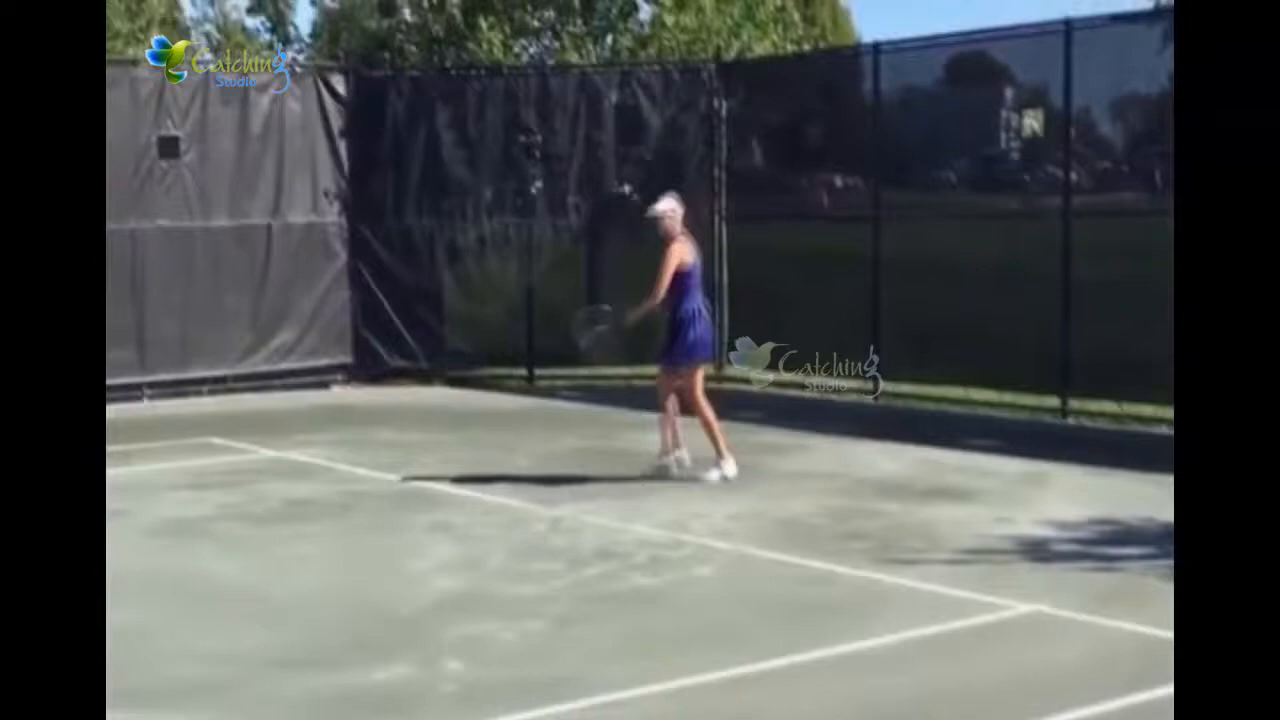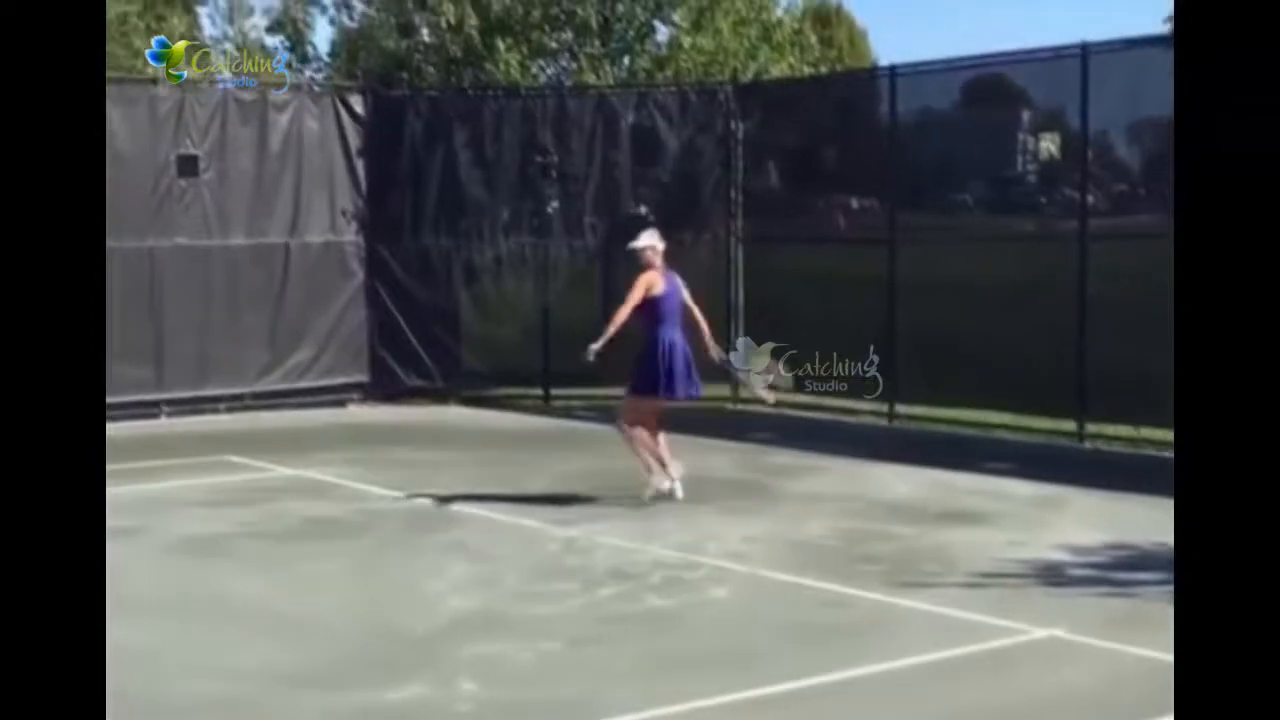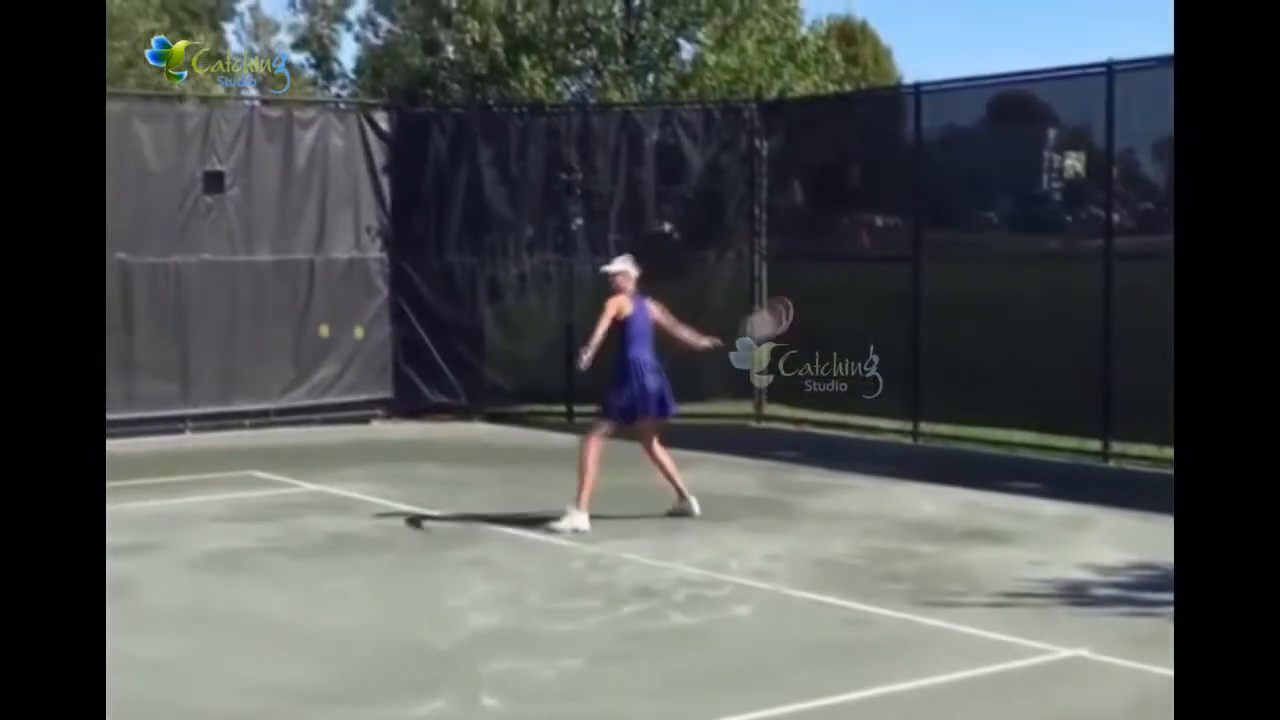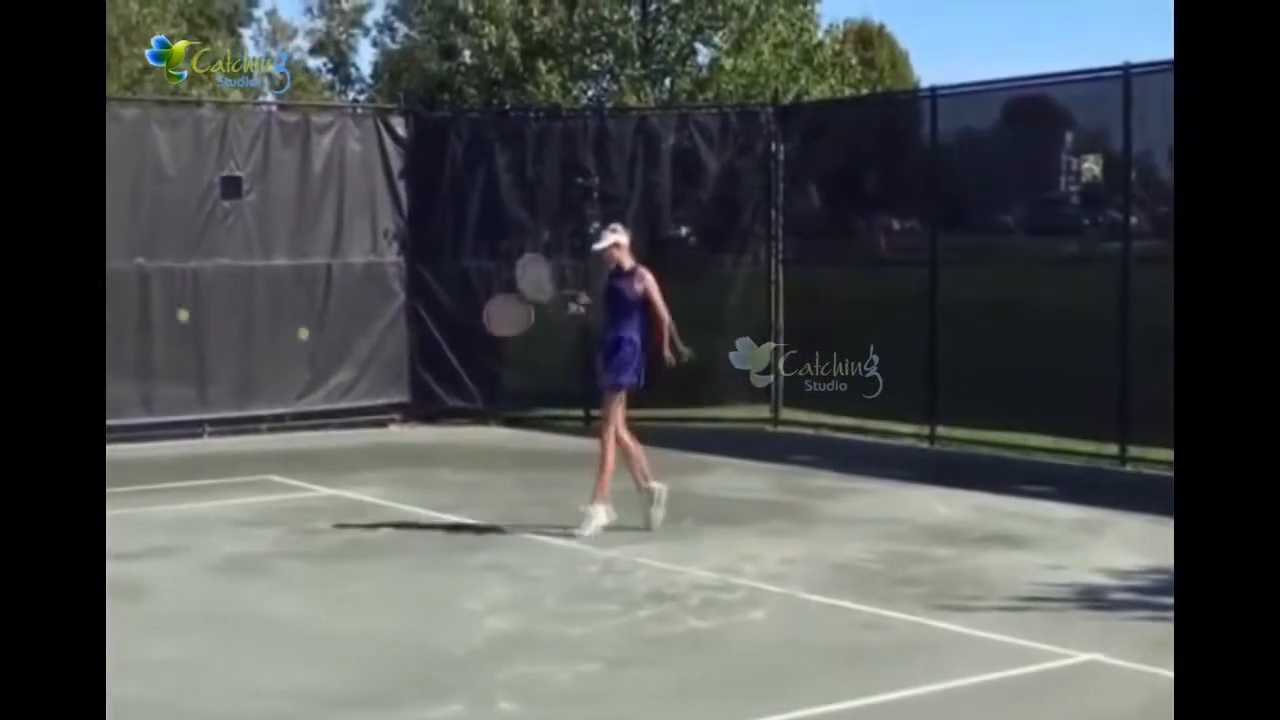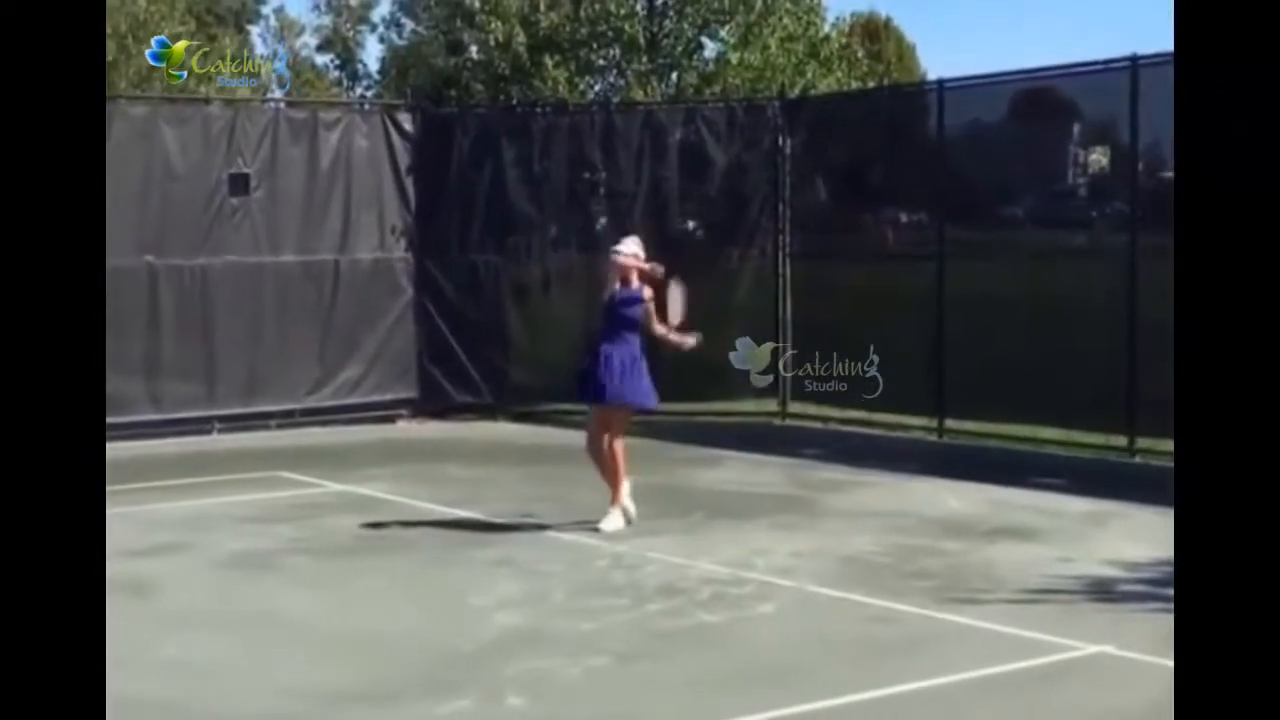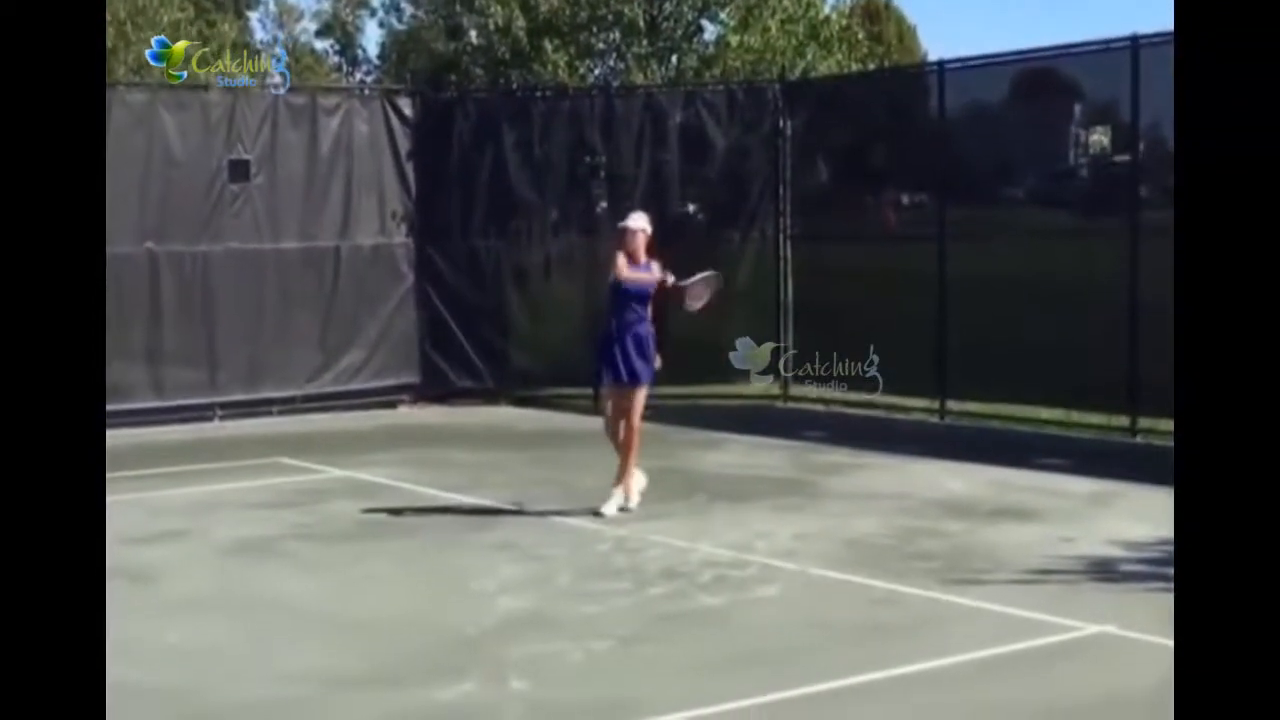
dt=0.3s
person 1, frame 1
left shoulder: (676, 248)
right shoulder: (688, 243)
left elbow: (659, 293)
left wrist: (636, 312)
left hip: (687, 322)
right hip: (692, 318)
left knee: (695, 397)
right knee: (665, 386)
left ankle: (725, 461)
right ankle: (674, 451)
person 1, frame 2
left shoulder: (647, 278)
right shoulder: (675, 279)
left elbow: (624, 311)
right elbow: (695, 312)
left wrist: (600, 342)
right wrist: (710, 343)
left hip: (660, 351)
right hip: (676, 349)
left knee: (625, 420)
right knee: (647, 420)
left ankle: (661, 471)
right ankle: (667, 479)
person 1, frame 3
left shoulder: (616, 301)
right shoulder: (648, 304)
left elbow: (602, 325)
right elbow: (675, 327)
left wrist: (588, 351)
right wrist: (702, 341)
left hip: (630, 374)
right hip: (651, 374)
left knee: (592, 440)
right knee: (651, 443)
left ankle: (579, 513)
right ankle: (686, 498)
person 1, frame 4
left shoulder: (642, 276)
right shoulder: (612, 274)
left elbow: (663, 314)
left wrist: (671, 345)
left hip: (626, 351)
right hip: (609, 350)
left knee: (609, 429)
right knee: (617, 430)
left ankle: (600, 506)
right ankle: (648, 486)
person 1, frame 5
left shoulder: (648, 292)
right shoulder: (614, 281)
right elbow: (615, 261)
left wrist: (679, 340)
right wrist: (651, 269)
left hip: (630, 365)
right hip: (604, 362)
left knee: (614, 442)
right knee: (594, 445)
left ankle: (617, 509)
right ankle: (622, 490)
person 1, frame 6
left shoulder: (654, 268)
right shoulder: (620, 259)
right elbow: (623, 274)
left wrist: (654, 348)
right wrist: (658, 278)
left hip: (640, 342)
right hip: (615, 340)
left knee: (632, 420)
right knee: (612, 422)
left ankle: (621, 487)
right ankle: (632, 475)
